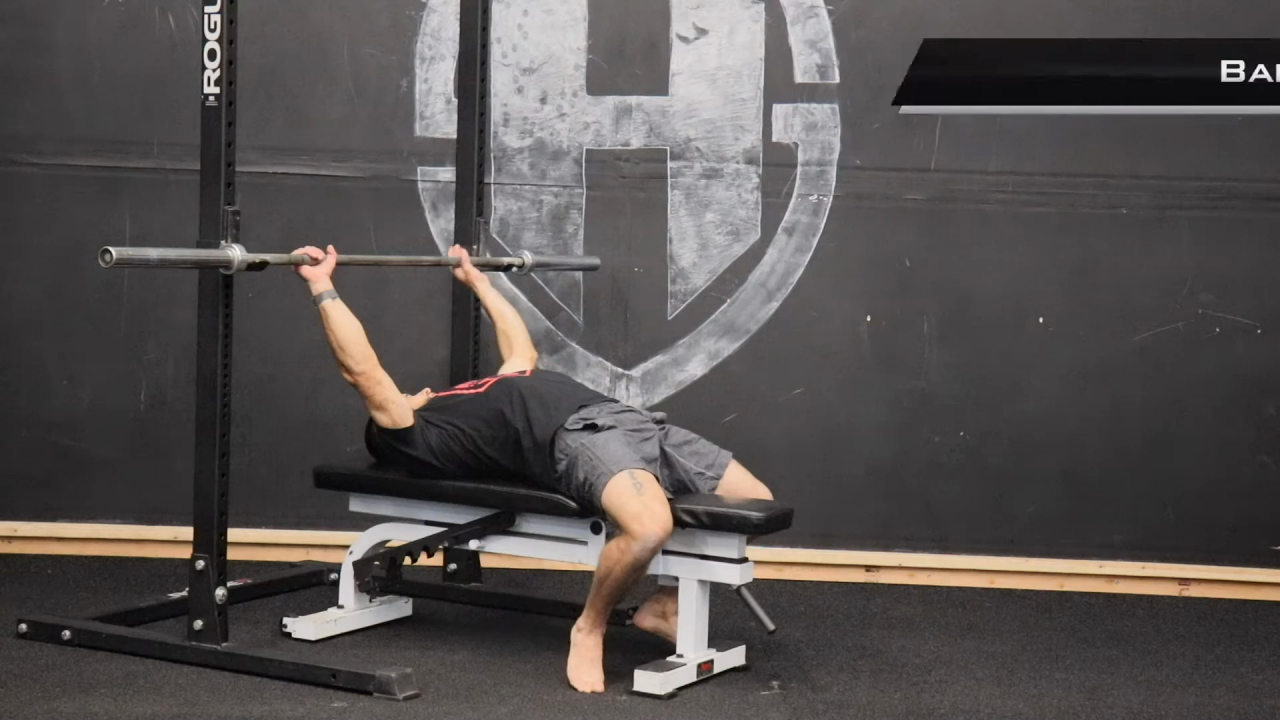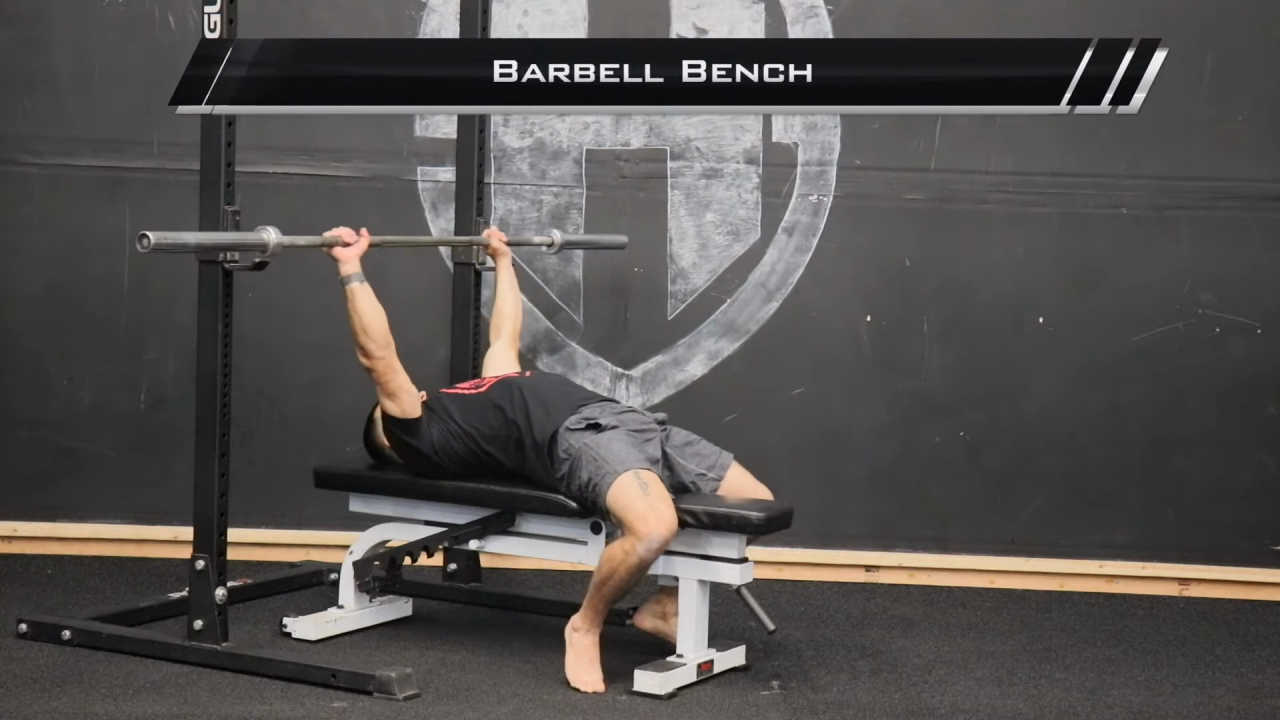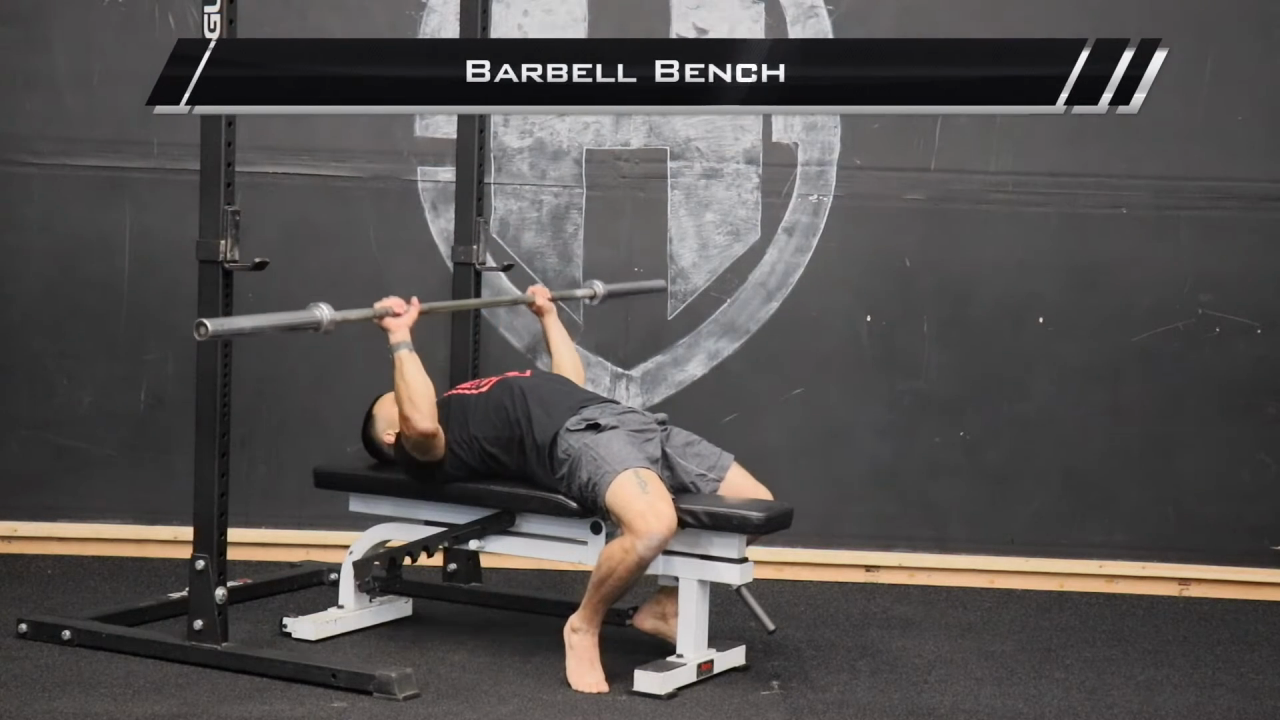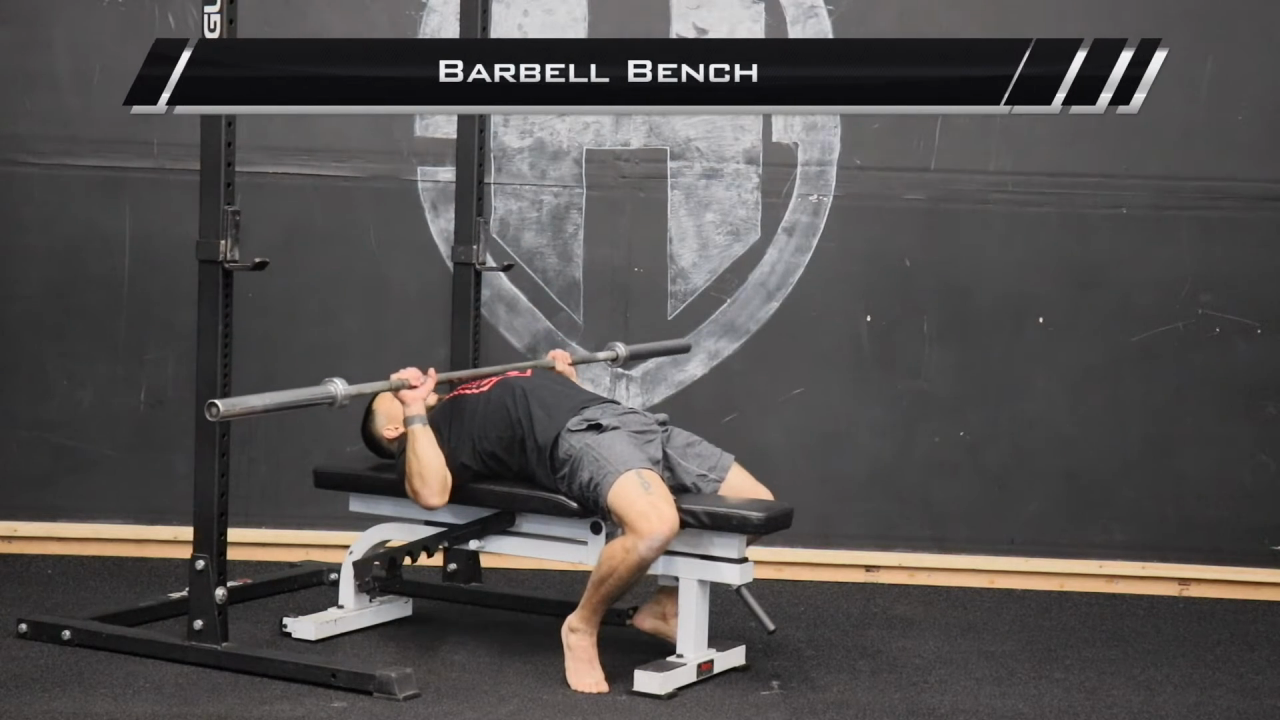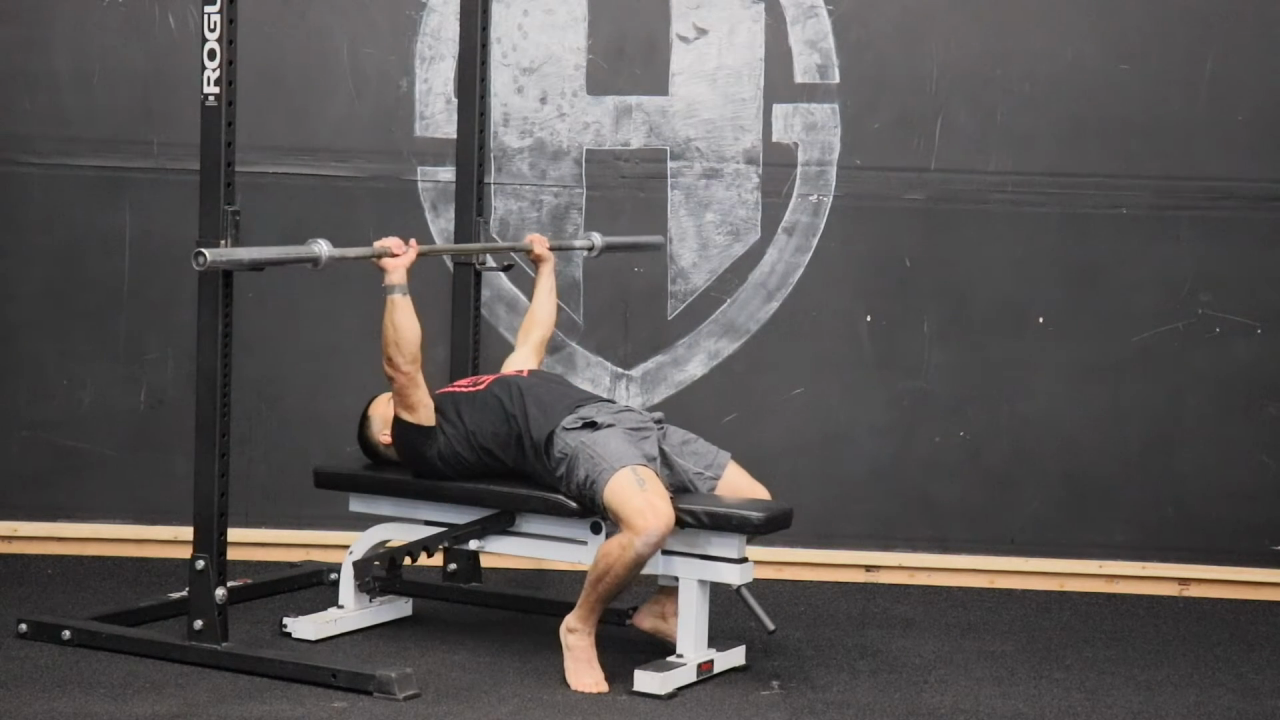
dt=1s
person 1, frame 1
left shoulder: (473, 407)
right shoulder: (420, 439)
left elbow: (522, 351)
right elbow: (363, 371)
left wrist: (478, 281)
right wrist: (322, 286)
left knee: (755, 505)
right knee: (649, 526)
left ankle: (666, 605)
right ankle: (590, 628)
person 1, frame 2
left shoulder: (475, 404)
right shoulder: (422, 438)
left elbow: (504, 336)
right elbow: (377, 356)
left wrist: (502, 259)
right wrist: (351, 269)
right knee: (654, 527)
left ankle: (665, 606)
right ankle: (585, 626)
person 1, frame 3
left shoulder: (476, 410)
right shoulder: (423, 448)
left elbow: (571, 382)
right elbow: (422, 424)
left wrist: (548, 315)
right wrist: (400, 337)
right knee: (653, 526)
left ankle: (665, 606)
right ankle: (584, 627)
person 1, frame 4
left shoulder: (473, 404)
right shoulder: (427, 433)
right elbow: (431, 493)
left wrist: (567, 378)
right wrist: (414, 407)
right knee: (655, 526)
left ankle: (666, 606)
right ankle: (582, 626)
person 1, frame 5
left shoulder: (478, 403)
right shoulder: (426, 443)
left elbow: (533, 338)
right elbow: (401, 366)
left wrist: (545, 266)
right wrist: (396, 278)
left knee: (754, 506)
right knee: (651, 523)
left ankle: (667, 604)
right ankle: (581, 625)
